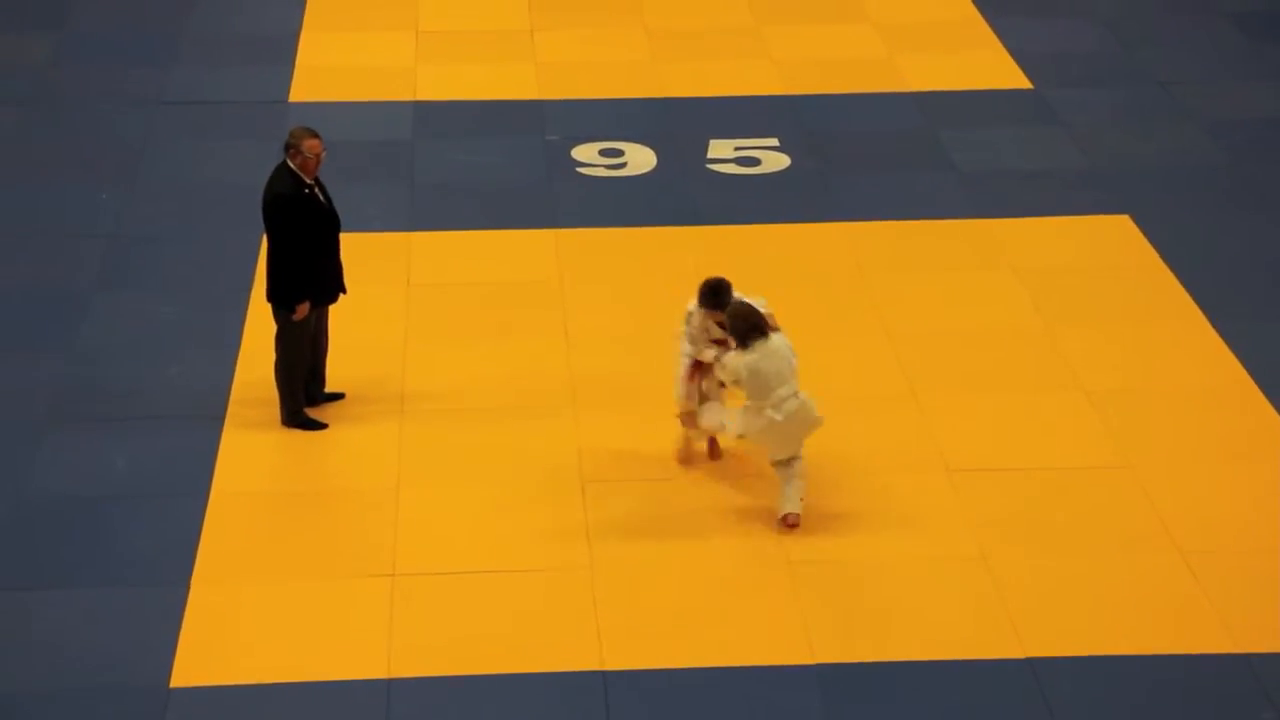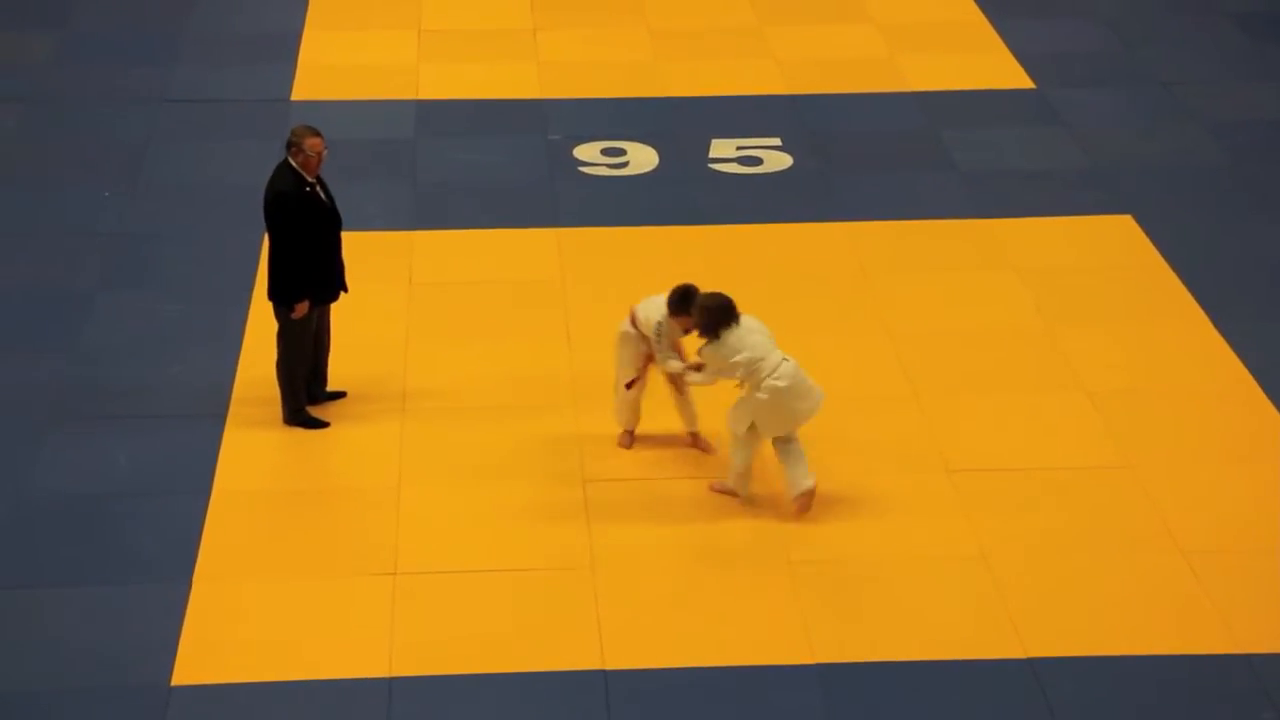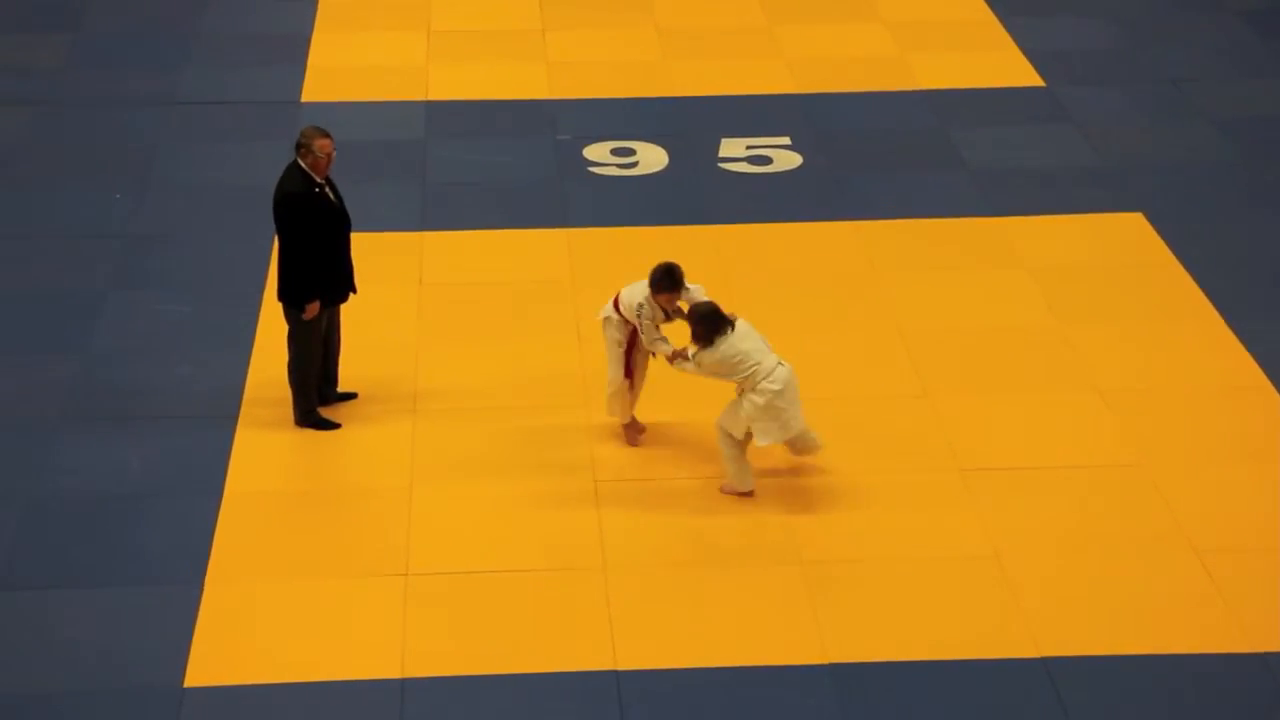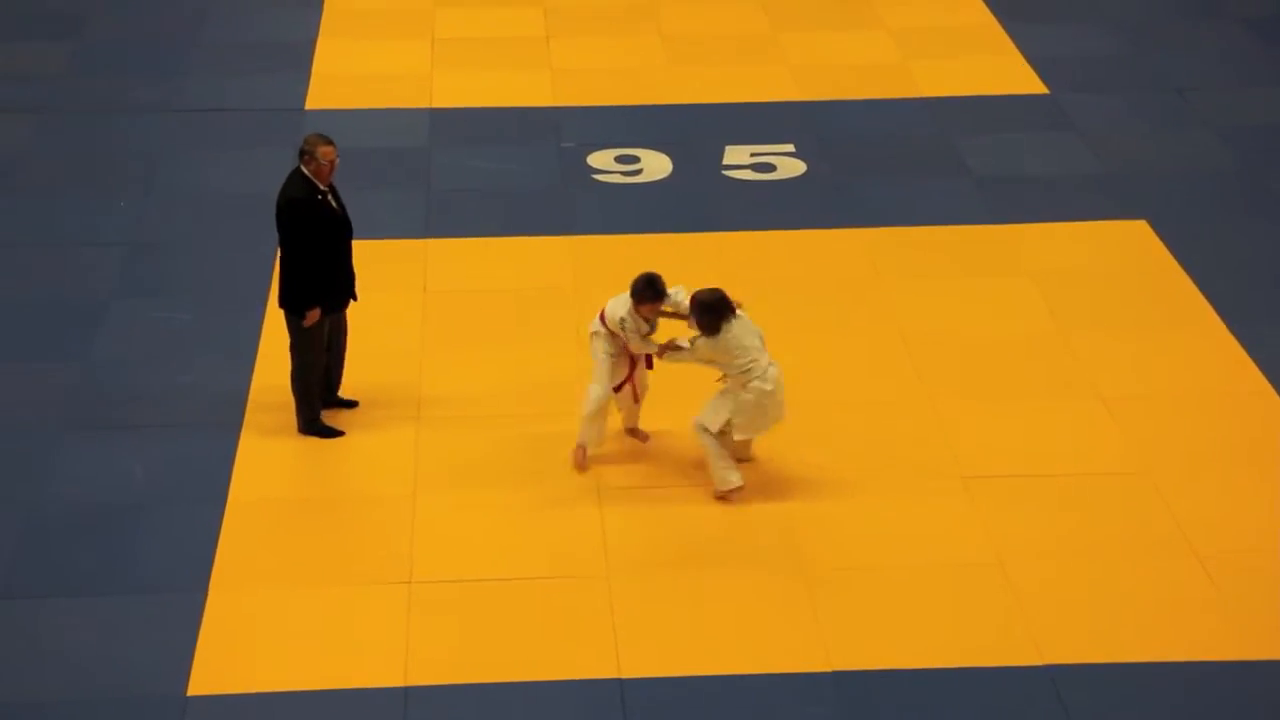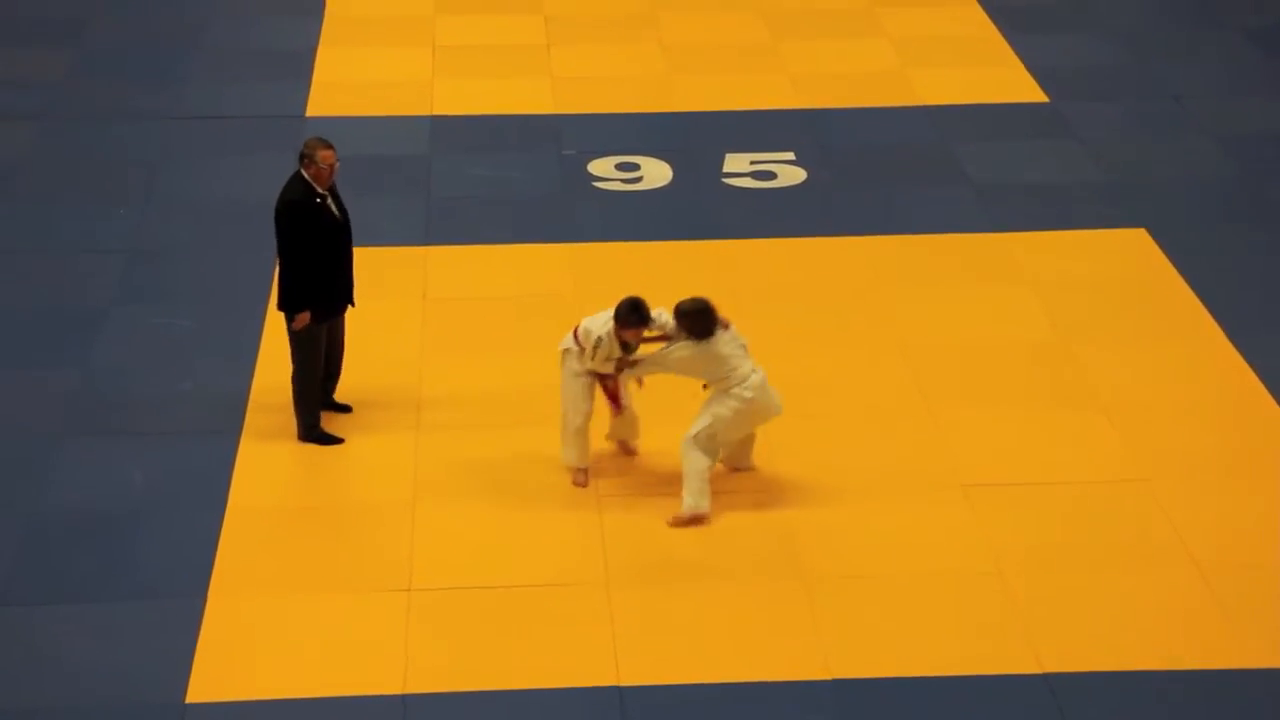
dt=0.2s
person 1, frame 1
left shoulder: (305, 176)
right shoulder: (283, 192)
right elbow: (286, 250)
right wrist: (299, 296)
left hip: (314, 278)
right hip: (295, 286)
left knee: (316, 341)
right knee: (294, 349)
left ankle: (313, 392)
right ankle: (293, 412)
person 1, frame 2
left shoulder: (307, 175)
right shoulder: (284, 191)
right elbow: (286, 249)
left wrist: (325, 279)
right wrist: (298, 295)
left hip: (316, 277)
right hip: (296, 285)
left knee: (318, 339)
right knee: (295, 347)
left ankle: (315, 390)
right ankle: (295, 411)
person 1, frame 3
left shoulder: (317, 176)
right shoulder: (293, 192)
right elbow: (296, 250)
left wrist: (329, 285)
right wrist: (309, 296)
left hip: (326, 279)
right hip: (306, 286)
left knee: (328, 340)
right knee: (306, 349)
left ankle: (326, 391)
right ankle: (306, 412)
person 1, frame 4
left shoulder: (320, 183)
right shoulder: (296, 198)
right elbow: (297, 256)
left wrist: (338, 286)
right wrist: (309, 302)
left hip: (329, 285)
right hip: (308, 293)
left knee: (335, 344)
right knee: (309, 356)
left ankle: (328, 394)
right ankle: (309, 420)
person 1, frame 5
left shoulder: (325, 187)
right shoulder: (294, 201)
right elbow: (291, 258)
left wrist: (342, 286)
right wrist: (301, 305)
left hip: (331, 289)
right hip: (308, 297)
left knee: (333, 351)
right knee: (309, 362)
left ankle: (323, 397)
right ankle: (309, 427)
person 2, frame 1
left shoulder: (733, 360)
right shoulder: (779, 341)
left elbow: (725, 376)
left wrist: (719, 363)
left hip: (767, 418)
right hip: (794, 406)
right knee: (789, 458)
right ankle: (791, 511)
person 2, frame 2
left shoulder: (712, 351)
right shoulder: (748, 322)
left elbow: (707, 378)
left wrist: (687, 375)
left hip: (768, 392)
right hip: (791, 375)
left knee: (743, 433)
right knee: (783, 436)
left ankle: (737, 485)
right ankle: (802, 485)
person 2, frame 3
left shoulder: (708, 356)
right shoulder: (740, 325)
left elbow: (692, 365)
left wrist: (679, 359)
left hip: (765, 394)
right hip: (783, 377)
left knee: (728, 430)
left ankle: (741, 484)
right ankle: (806, 445)
person 2, frame 4
left shoulder: (707, 343)
right shoulder: (740, 318)
left elbow: (689, 353)
left wrist: (666, 353)
left hip: (751, 390)
right hip: (770, 377)
left knee: (705, 426)
left ankle: (729, 482)
right ankle: (741, 451)
person 2, frame 5
left shoulder: (689, 350)
right shoulder: (724, 330)
left elbow: (660, 361)
left wrist: (629, 367)
left hip: (735, 398)
right hip: (756, 385)
left knee: (695, 444)
right knee: (740, 423)
left ankle: (695, 508)
right ankle: (740, 460)
person 3, frame 1
right shoulder: (694, 312)
right elbow: (697, 346)
right wrist: (720, 358)
left hip: (722, 344)
right hip: (698, 347)
left knee: (714, 393)
right knee: (685, 391)
left ankle: (710, 435)
right ankle: (689, 435)
person 3, frame 2
left shoulder: (695, 308)
right shoulder: (661, 323)
right elbow: (664, 358)
right wrist: (687, 370)
left hip: (668, 340)
right hip: (636, 332)
left knee: (680, 386)
right knee: (630, 384)
left ankle: (693, 433)
right ankle: (628, 428)
person 3, frame 3
left shoulder: (676, 290)
right shoulder: (642, 305)
left elbow: (699, 298)
right elbow: (651, 340)
right wrist: (675, 354)
left hip: (647, 321)
right hip: (619, 320)
left knee: (638, 373)
right knee: (619, 376)
left ankle: (627, 414)
right ankle: (625, 421)
person 3, frame 4
left shoulder: (652, 302)
right shoulder: (624, 318)
left elbow: (681, 299)
right elbow: (638, 346)
left hip: (635, 335)
right hip: (608, 334)
left knee: (638, 385)
right knee: (601, 391)
left ankle: (630, 425)
right ankle: (583, 444)
person 3, frame 5
left shoulder: (637, 325)
right shoulder: (602, 337)
left elbow: (665, 322)
right elbow: (593, 364)
left hip: (609, 357)
right hip: (581, 354)
left knee: (622, 404)
right knee: (578, 412)
left ankle: (619, 437)
right ankle: (578, 465)
